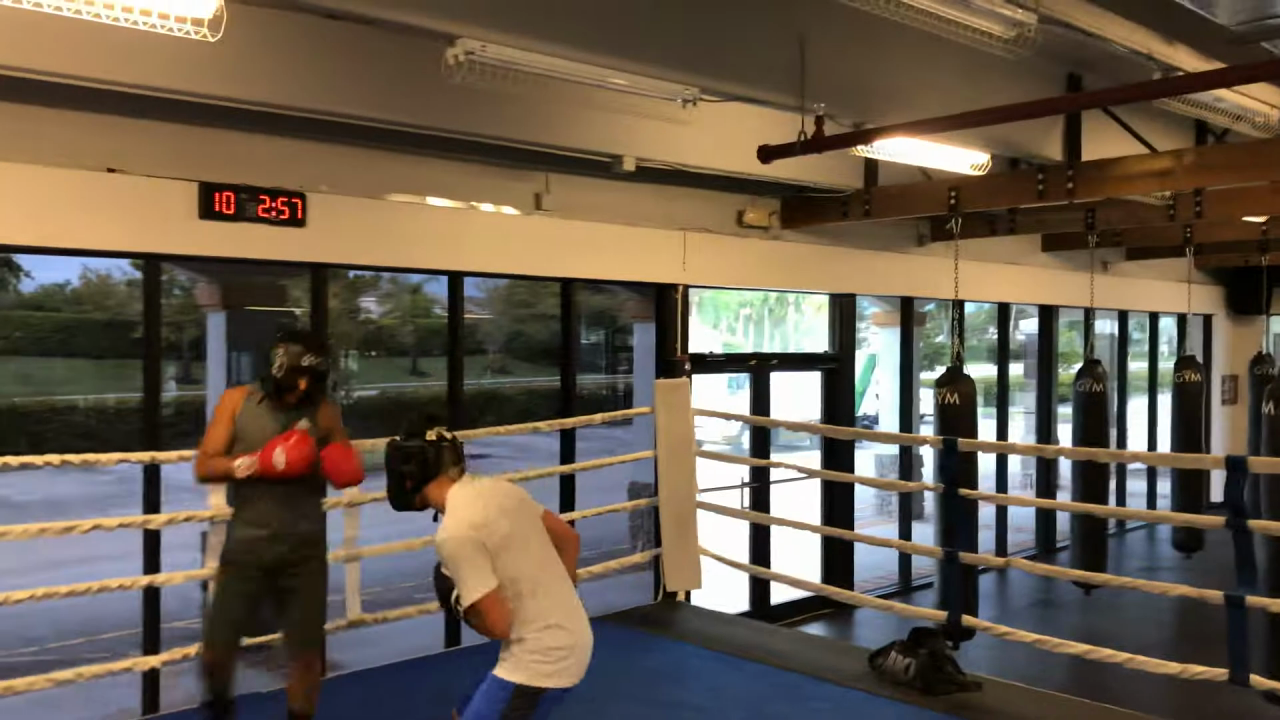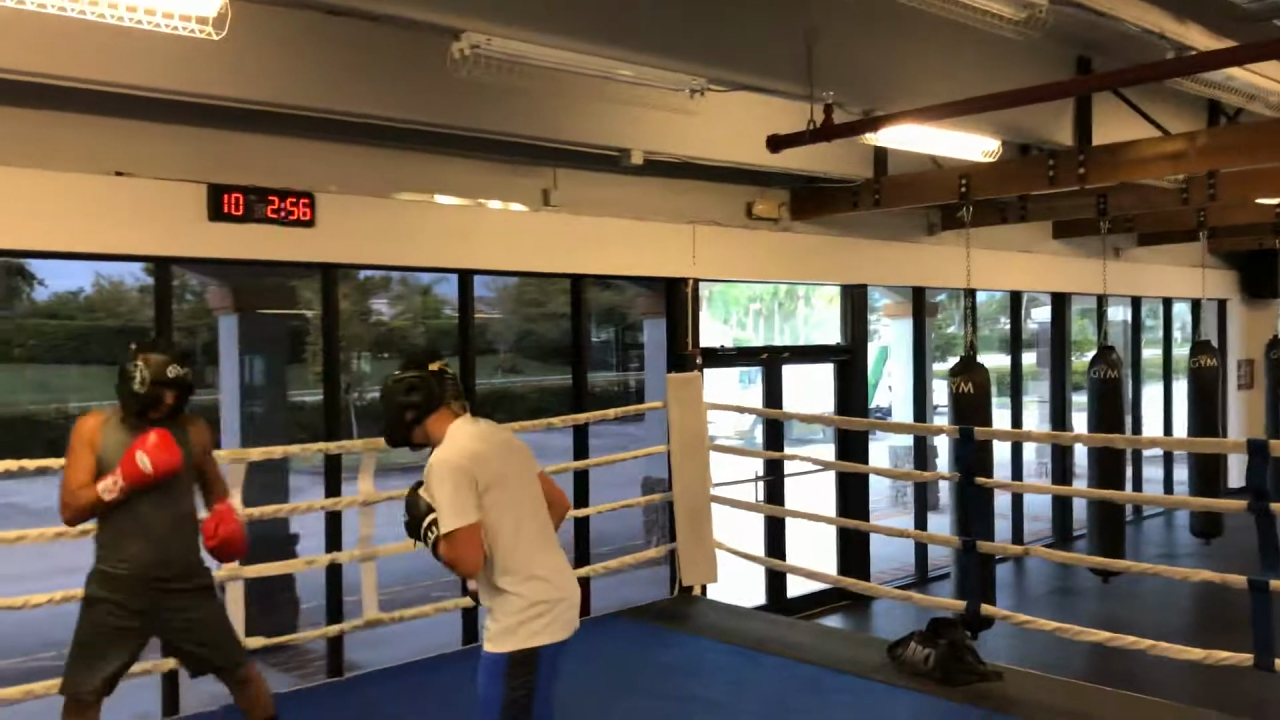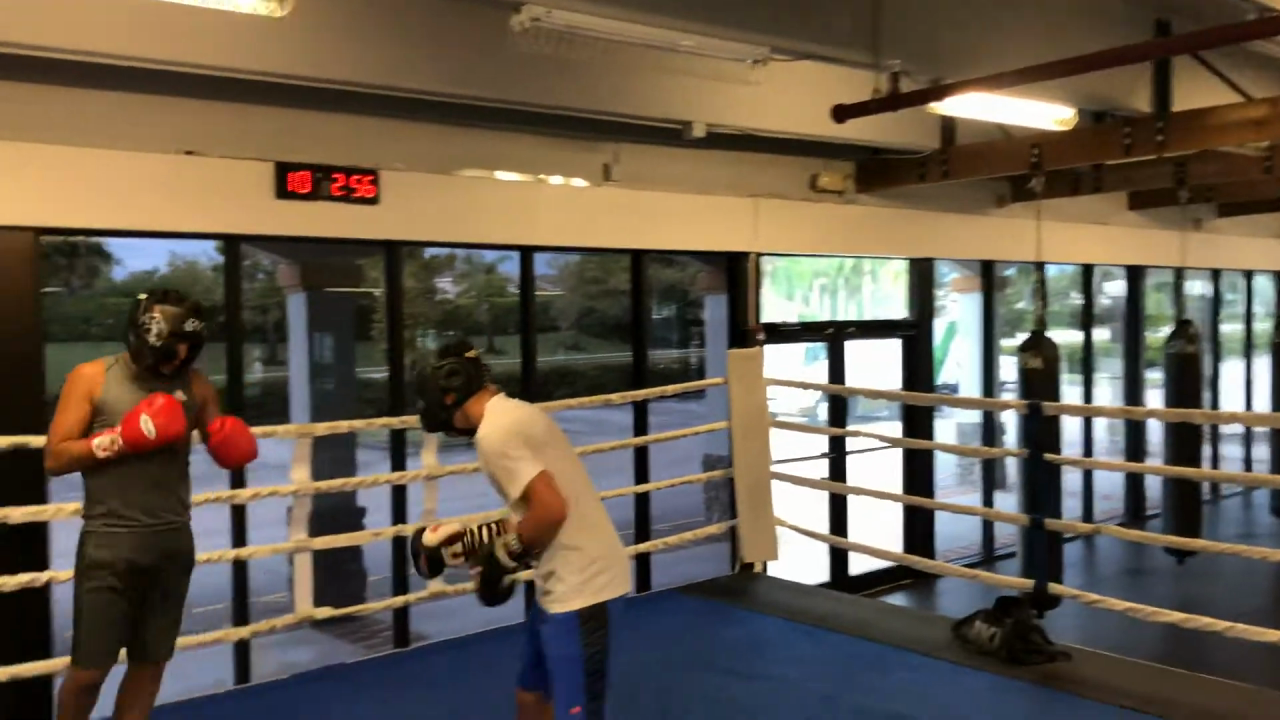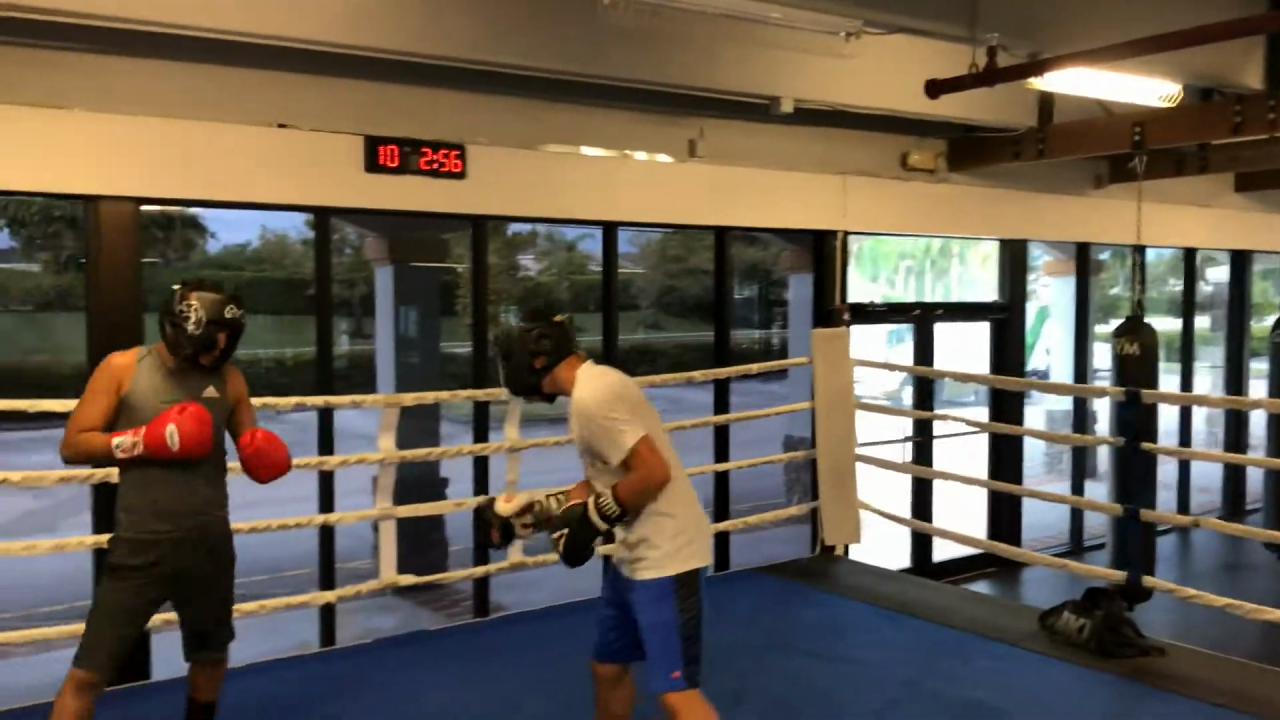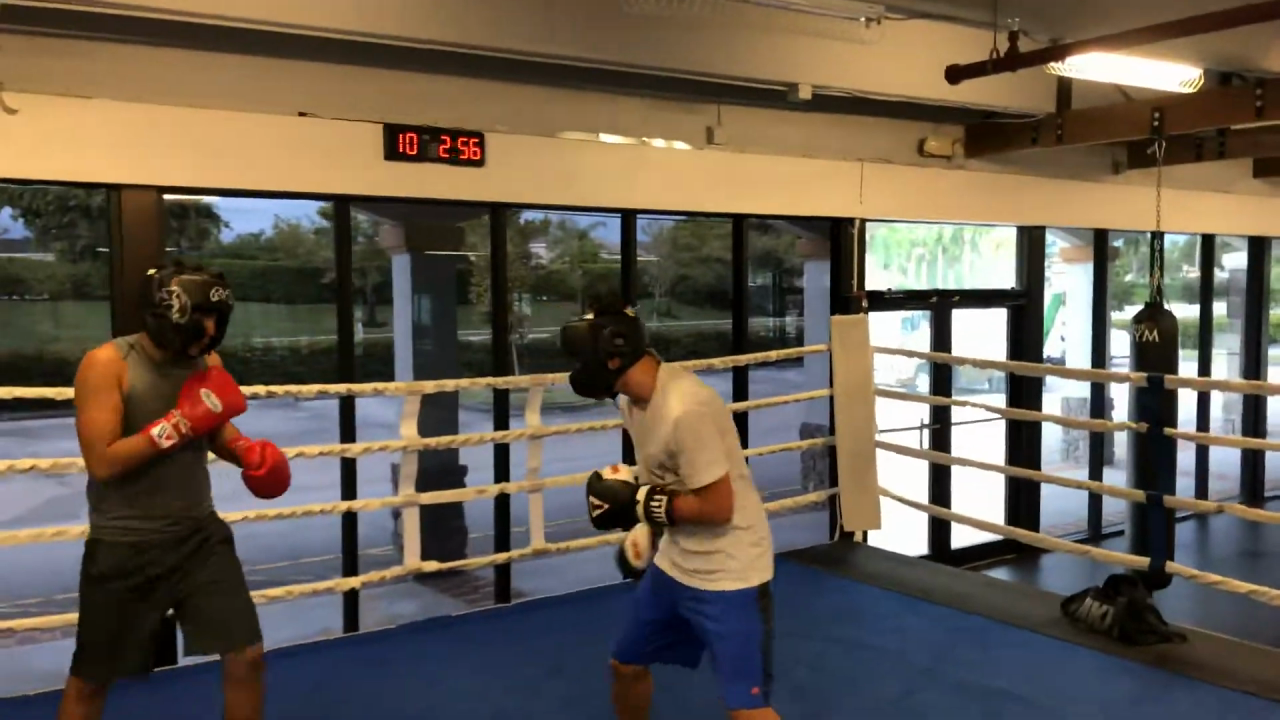
dt=0.3s
person 1, frame 1
left shoulder: (323, 411)
right shoulder: (236, 402)
left elbow: (344, 459)
right elbow: (204, 468)
left wrist: (347, 466)
right wrist: (260, 463)
left hip: (302, 545)
right hip: (247, 544)
left knee: (306, 651)
right knee: (216, 648)
person 1, frame 2
left shoulder: (191, 430)
right shoulder: (93, 428)
left elbow: (214, 487)
right elbow: (72, 509)
left wrist: (225, 518)
right wrist: (126, 476)
left hip: (184, 580)
right hip: (119, 584)
left knee: (239, 671)
person 1, frame 3
left shoulder: (196, 385)
right shoulder: (91, 377)
left elbow: (220, 442)
right elbow: (55, 458)
left wrist: (234, 442)
right wrist: (123, 437)
left hip: (171, 541)
right hip: (110, 542)
left knee: (149, 663)
right knee: (89, 671)
person 1, frame 4
left shoulder: (229, 379)
right shoulder: (122, 368)
left elbow: (250, 441)
right elbow: (73, 446)
left wrist: (266, 455)
right wrist: (147, 440)
left hip: (209, 543)
right hip: (140, 546)
left knee: (212, 650)
right knee: (90, 672)
person 1, frame 5
left shoulder: (209, 364)
right shoulder: (106, 364)
right elbow: (103, 463)
left wrist: (249, 452)
right wrist: (182, 421)
left hip: (199, 536)
right hip: (125, 547)
left knee: (247, 657)
right knee: (91, 679)
person 2, frame 1
left shoulder: (457, 530)
right shoulder: (499, 490)
left elbow: (497, 624)
right elbow: (567, 537)
left wrist: (456, 599)
left hip: (541, 657)
right hip: (567, 639)
person 2, frame 2
left shoulder: (447, 460)
right shoulder: (496, 436)
left elbow: (466, 560)
right elbow: (559, 504)
left wrist: (425, 522)
left hip: (525, 619)
right hip: (550, 602)
person 2, frame 3
left shoulder: (495, 433)
right shoulder: (515, 416)
left elbow: (552, 507)
left wrist: (503, 556)
right wrist: (462, 542)
left hip: (582, 582)
right hip: (564, 580)
person 2, frame 4
left shoulder: (593, 396)
right shoulder: (589, 390)
left elbow: (654, 474)
left wrist: (596, 519)
right wrist: (535, 512)
left hip: (666, 557)
right hip: (635, 555)
right knee: (609, 667)
person 2, frame 5
left shoulder: (685, 409)
right shoulder: (634, 399)
left elbow: (717, 507)
left wrist: (636, 503)
right wrist: (644, 523)
left hip: (729, 572)
right hip: (674, 564)
right knee: (627, 665)
